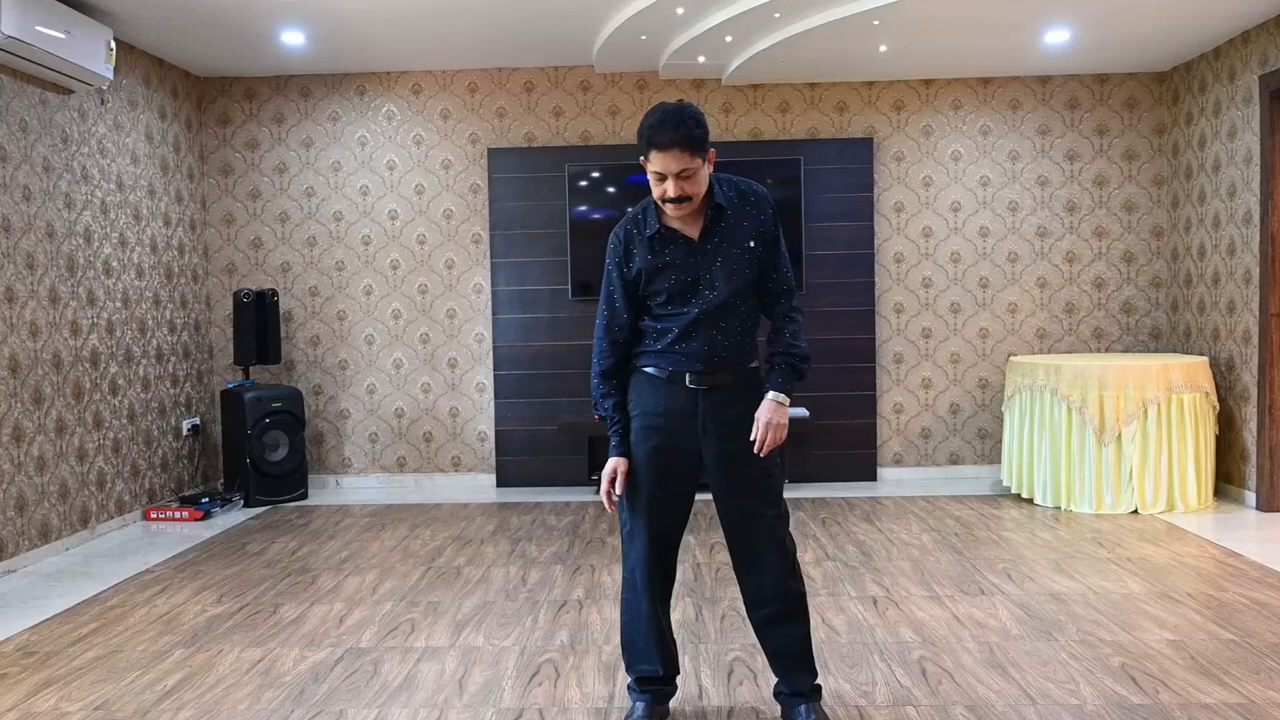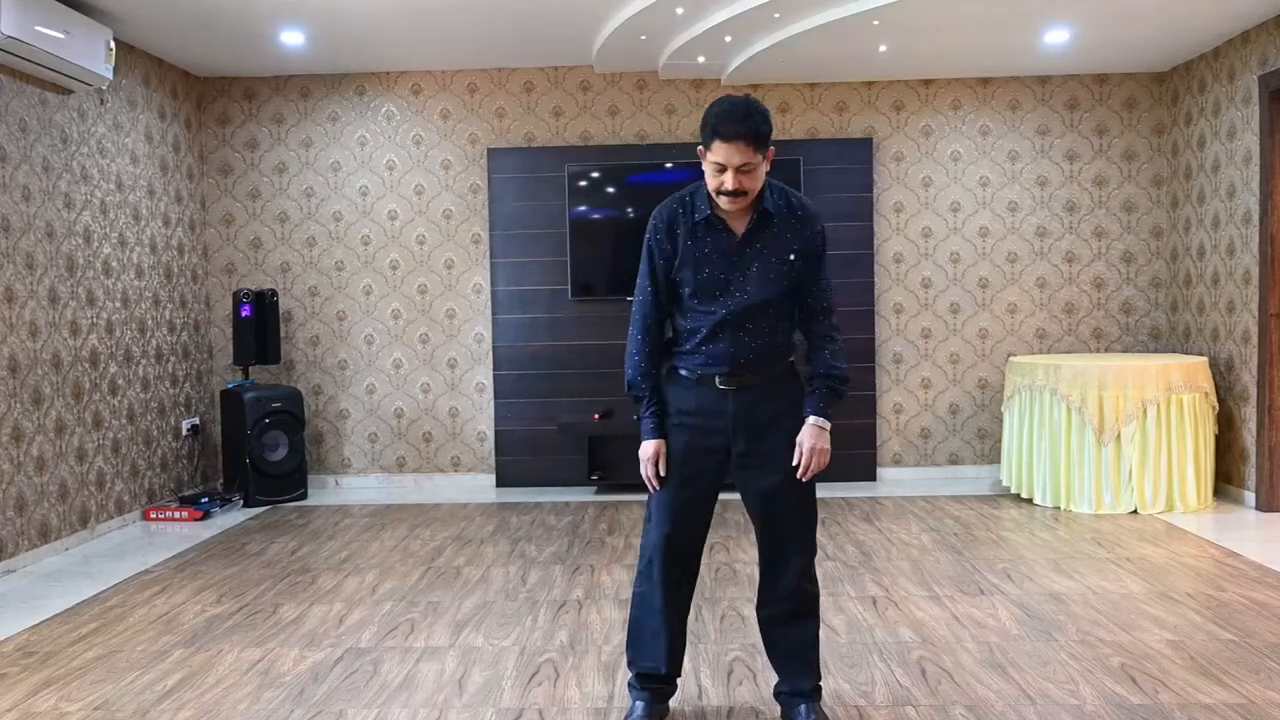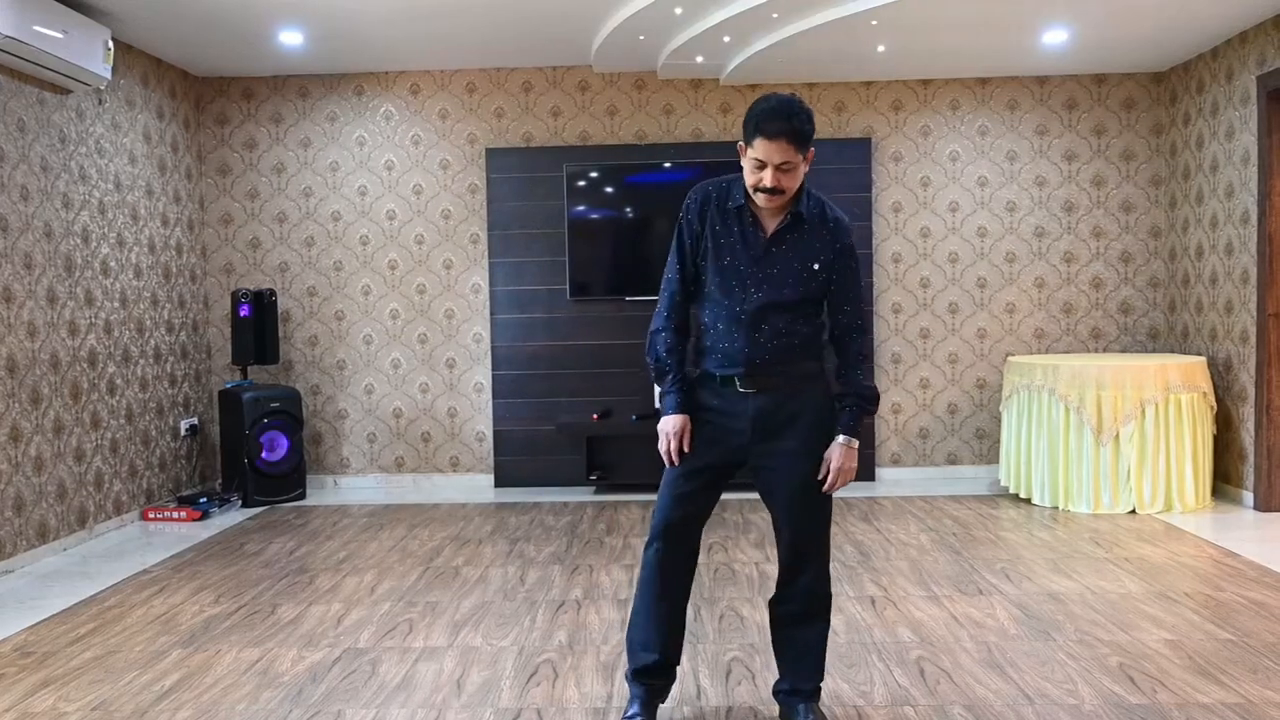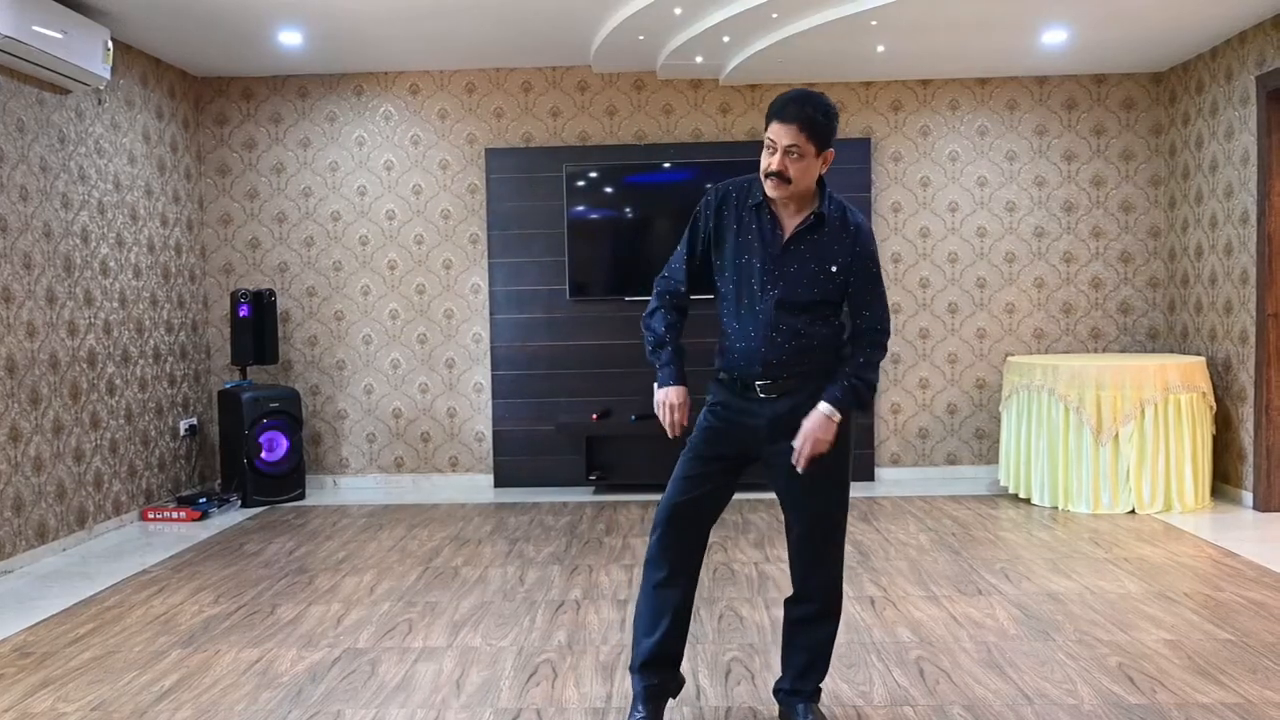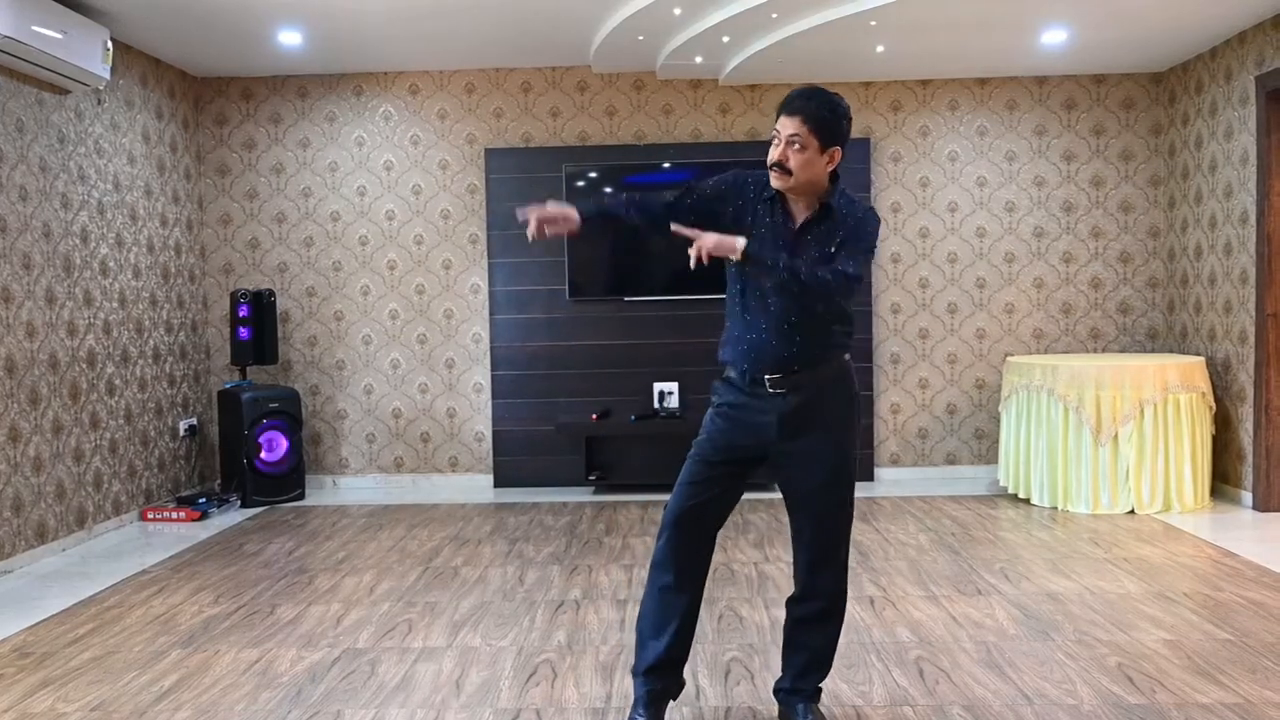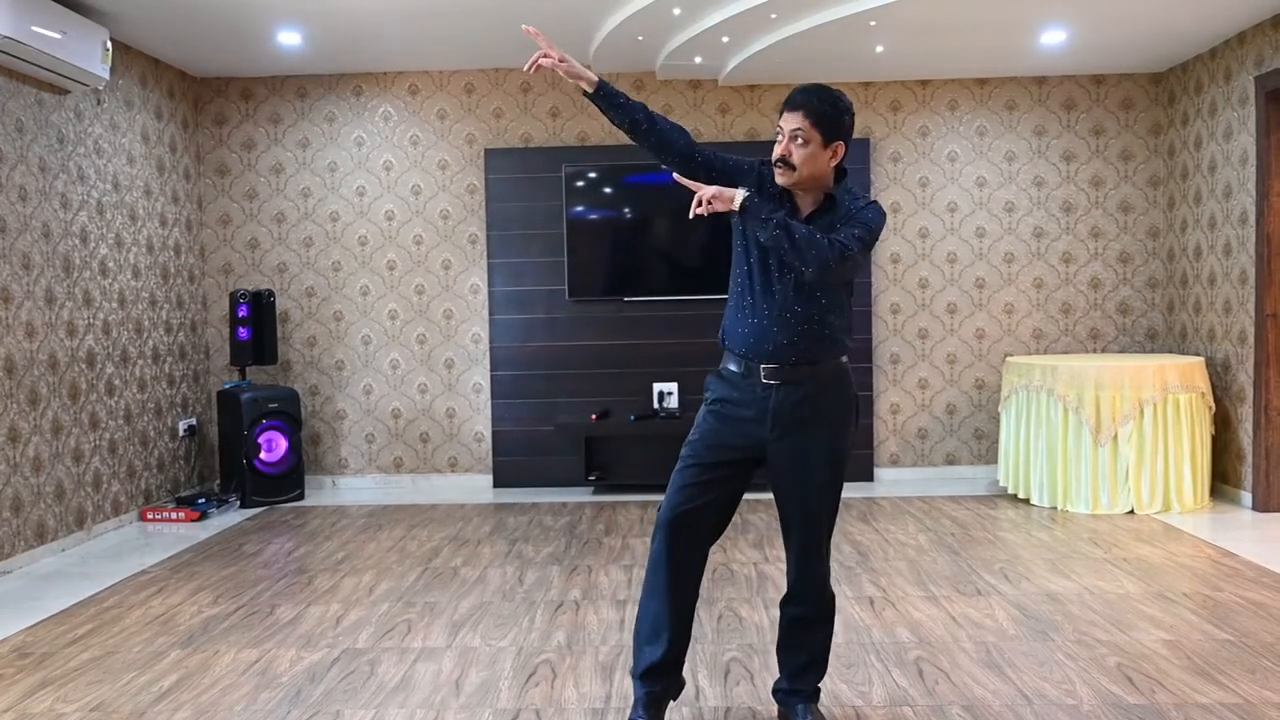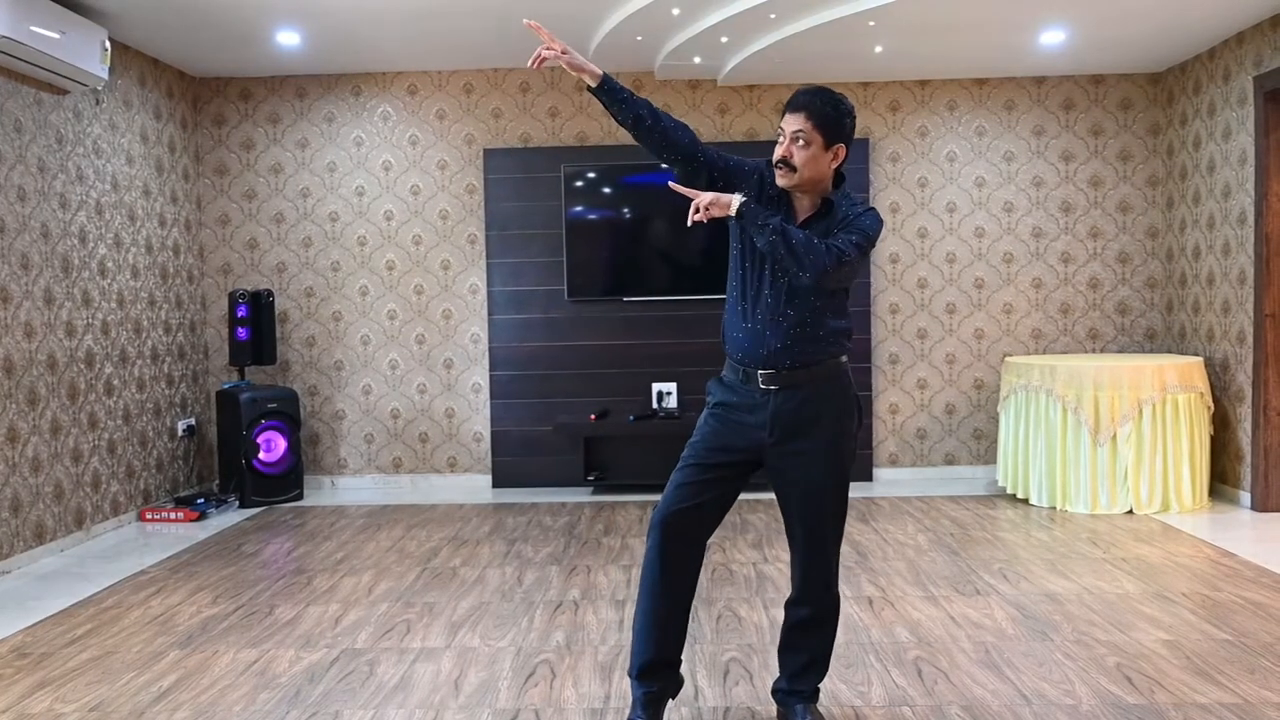
dt=0.3s
person 1, frame 1
left shoulder: (753, 208)
right shoulder: (630, 237)
left elbow: (782, 304)
right elbow: (611, 343)
left wrist: (778, 391)
right wrist: (617, 444)
left hip: (739, 393)
right hip: (658, 399)
left knee: (766, 547)
right knee: (647, 548)
person 1, frame 2
left shoulder: (799, 220)
right shoulder: (671, 221)
left elbow: (820, 322)
right elbow: (647, 325)
left wrist: (818, 414)
right wrist: (651, 425)
left hip: (773, 398)
right hip: (690, 399)
left knee: (789, 549)
right knee: (667, 544)
person 1, frame 3
left shoulder: (830, 229)
right shoulder: (704, 207)
left elbow: (851, 333)
right elbow: (672, 308)
left wrist: (848, 430)
right wrist: (673, 399)
left hip: (797, 403)
right hip: (712, 397)
left knee: (804, 551)
right knee: (669, 535)
person 1, frame 4
left shoulder: (849, 231)
right shoulder: (724, 205)
left elbow: (870, 333)
right elbow: (670, 290)
left wrist: (834, 409)
right wrist: (670, 375)
left hip: (810, 403)
right hip: (731, 397)
left knee: (817, 554)
right knee: (674, 526)
person 1, frame 5
left shoulder: (856, 221)
right shoulder: (743, 194)
left elbow: (833, 282)
right elbow: (658, 207)
left wrist: (743, 248)
right wrist: (581, 216)
left hip: (818, 402)
right hip: (741, 396)
left knee: (822, 553)
right knee: (683, 527)
person 1, frame 6
left shoulder: (862, 216)
right shoulder: (755, 182)
left elbow: (821, 258)
right elbow: (671, 143)
left wrist: (745, 205)
right wrist: (587, 81)
left hip: (814, 399)
right hip: (736, 391)
left knee: (808, 552)
right knee: (679, 525)
person 1, frame 7
left shoulder: (858, 221)
right shoulder: (753, 183)
left elbow: (815, 265)
right elbow: (671, 139)
left wrist: (741, 210)
right wrist: (592, 76)
left hip: (815, 402)
right hip: (739, 393)
left knee: (815, 554)
right knee: (674, 524)
